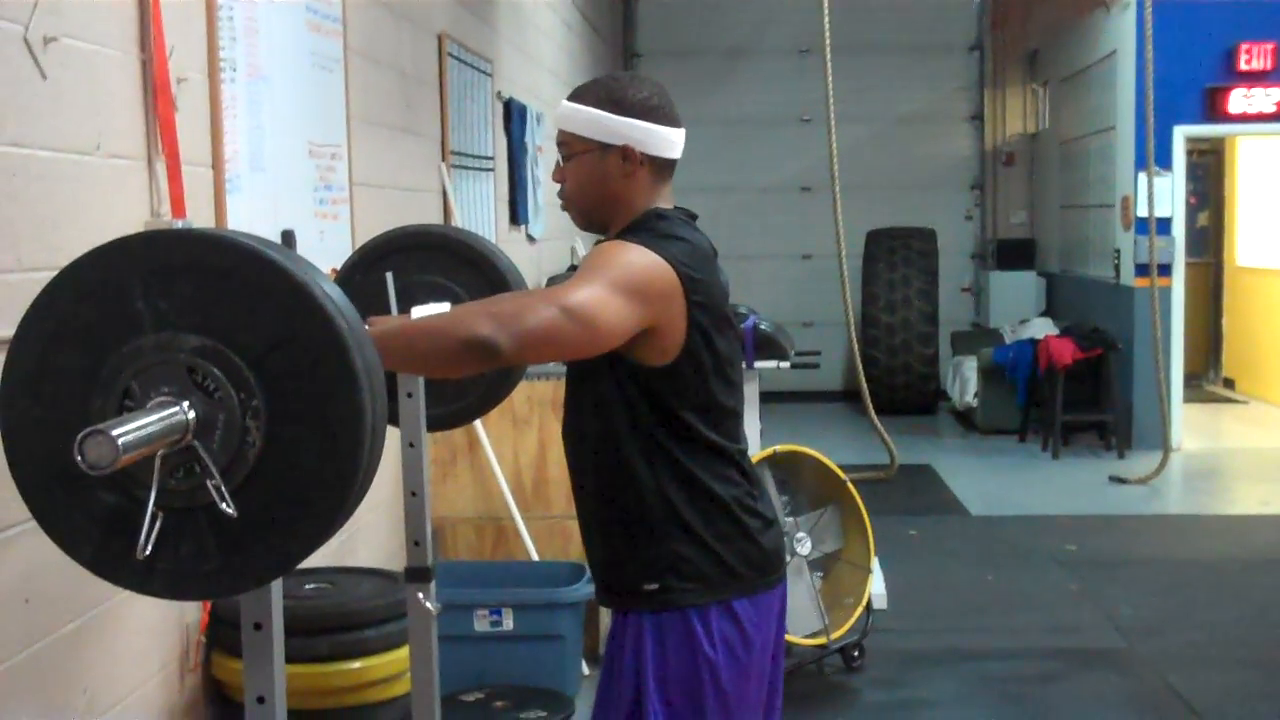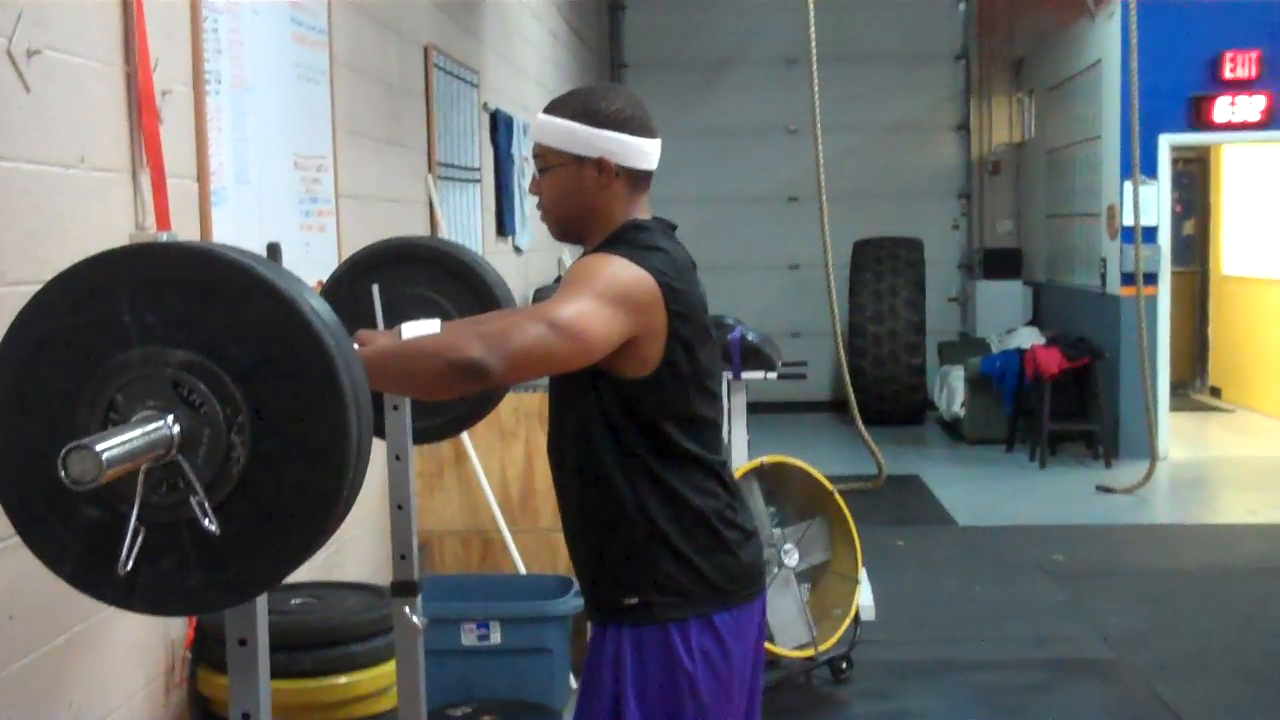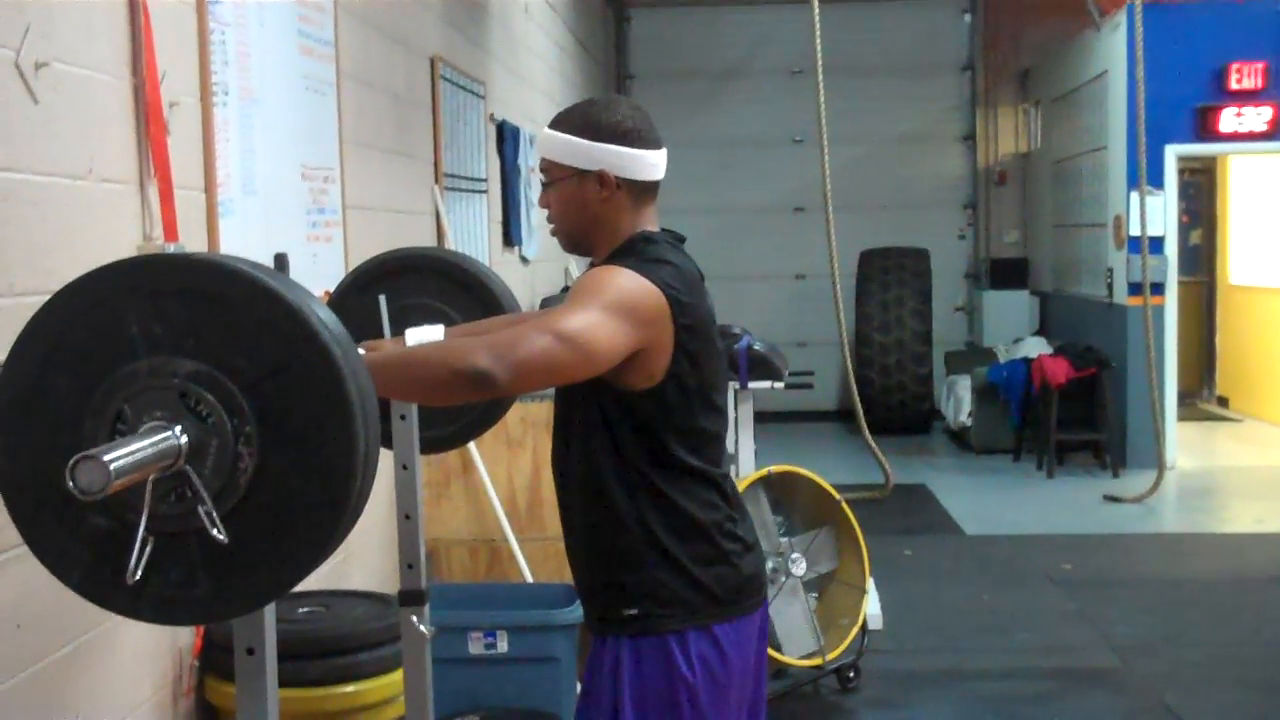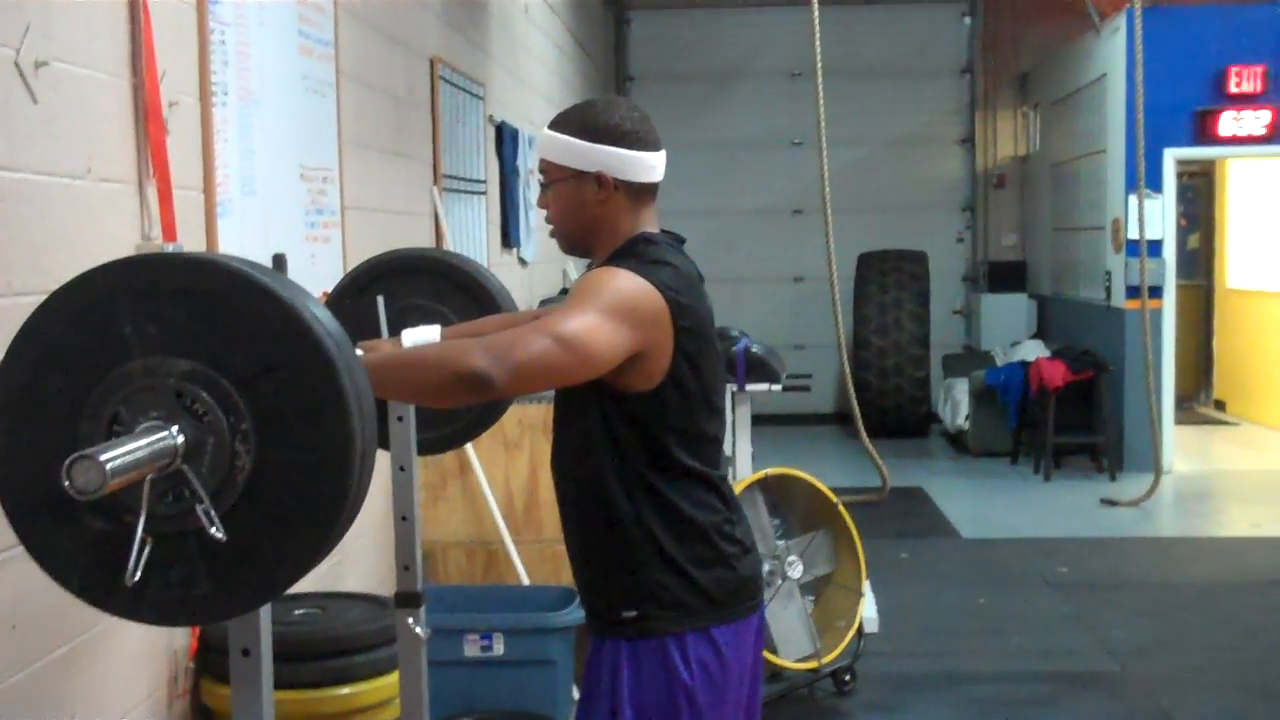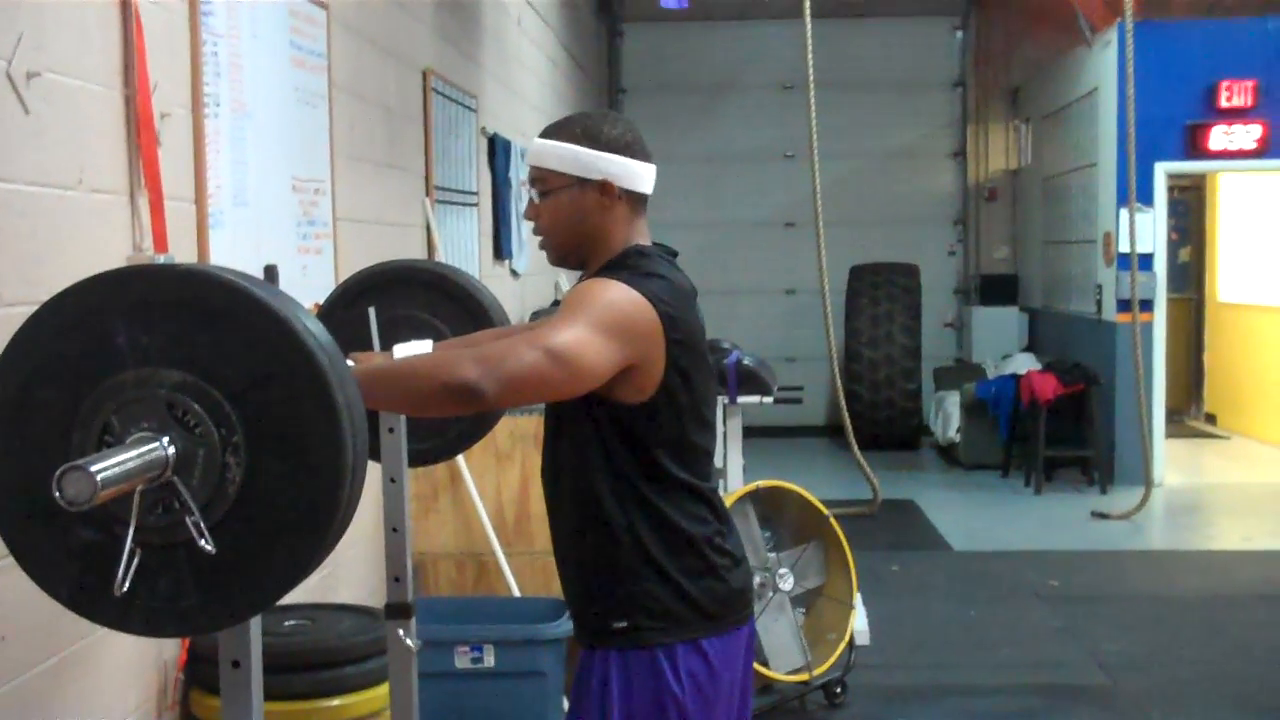
dt=0.3s
person 1, frame 1
left shoulder: (643, 267)
right shoulder: (668, 250)
left elbow: (493, 338)
right elbow: (541, 308)
right wrist: (401, 327)
left hip: (693, 588)
right hip: (720, 567)
person 1, frame 2
left shoulder: (623, 279)
right shoulder: (649, 261)
left elbow: (480, 359)
right elbow: (531, 322)
right wrist: (395, 343)
left hip: (671, 601)
right hip: (704, 579)
person 1, frame 3
left shoulder: (631, 290)
right shoulder: (655, 272)
left elbow: (486, 368)
right elbow: (538, 327)
right wrist: (401, 351)
left hip: (672, 612)
right hip: (706, 588)
person 1, frame 4
left shoulder: (631, 292)
right shoulder: (656, 273)
left elbow: (484, 369)
right elbow: (535, 328)
right wrist: (399, 350)
left hip: (670, 613)
right hip: (703, 591)
person 1, frame 5
left shoulder: (622, 304)
right shoulder: (644, 286)
left elbow: (475, 381)
right elbow: (525, 342)
right wrist: (387, 366)
left hip: (661, 627)
right hip: (691, 604)
